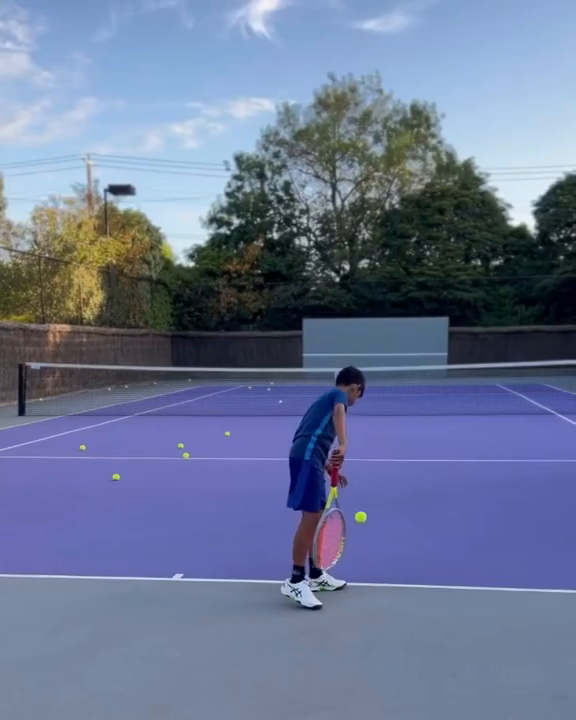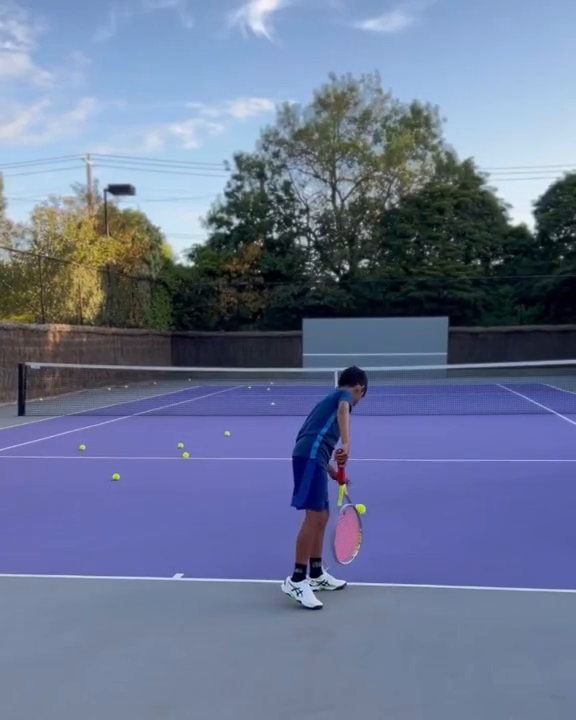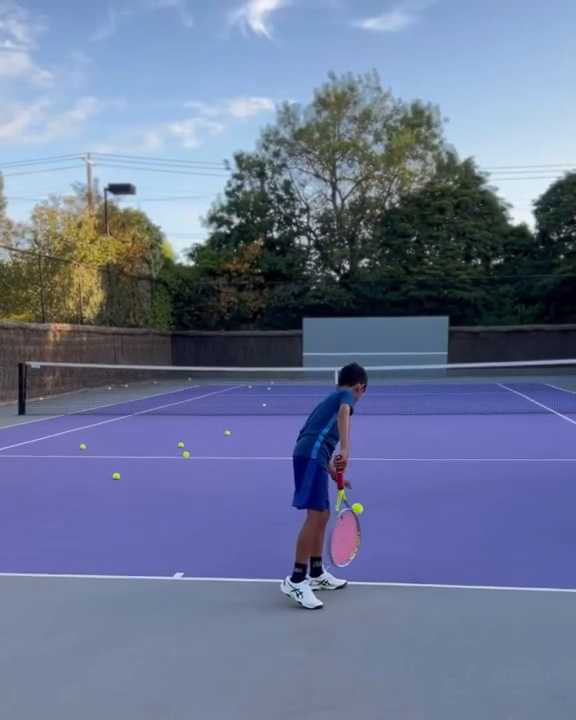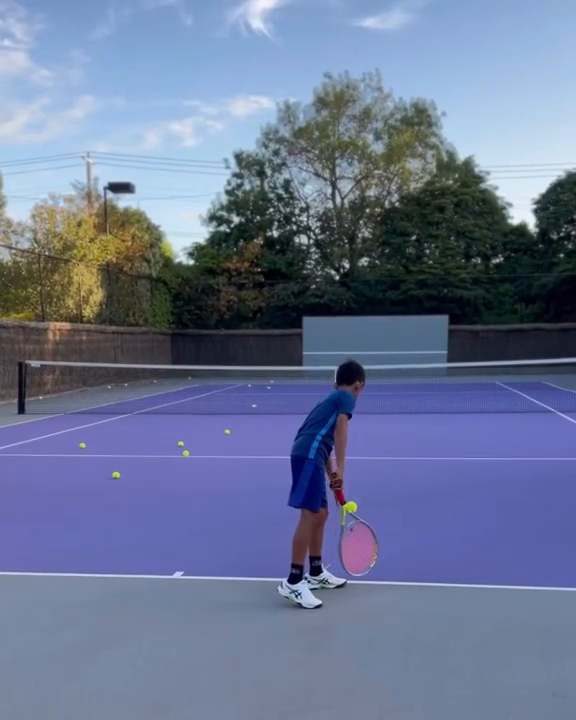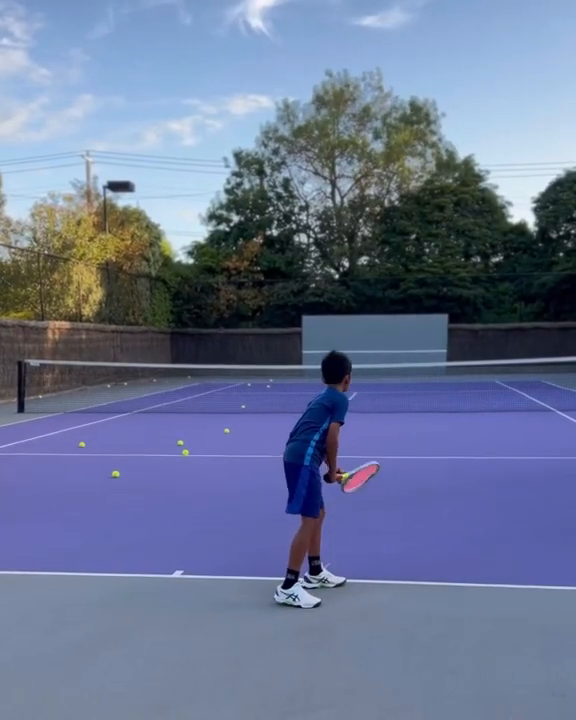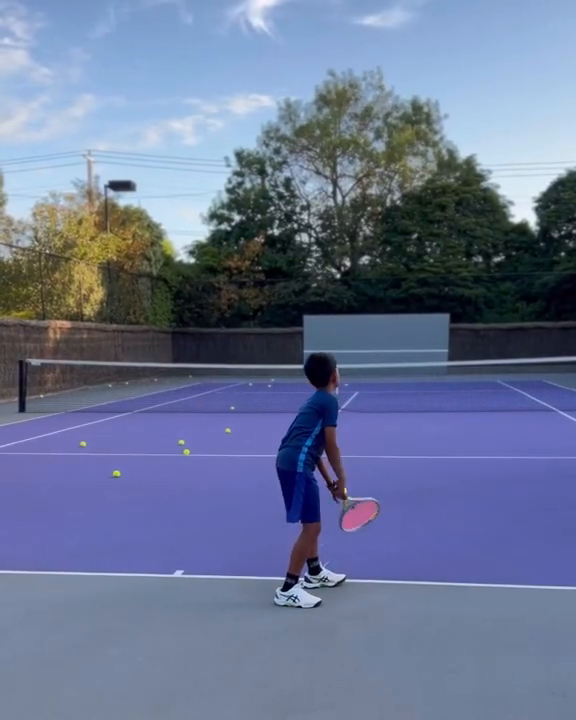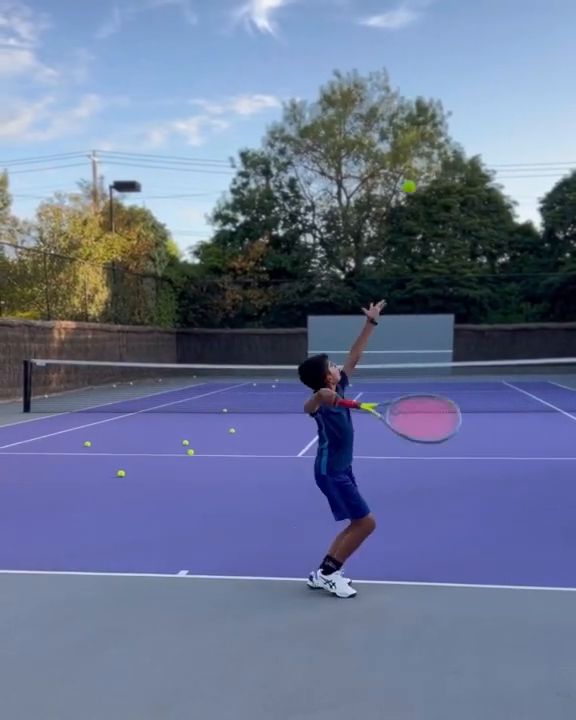
dt=0.5s
person 1, frame 1
left shoulder: (327, 399)
right shoulder: (340, 395)
right elbow: (339, 412)
left wrist: (332, 469)
right wrist: (343, 445)
left hip: (309, 458)
right hip: (306, 457)
left knee: (319, 515)
right knee: (309, 517)
left ankle: (315, 575)
right ankle: (295, 581)
person 1, frame 2
left shoulder: (332, 399)
right shoulder: (345, 395)
right elbow: (343, 410)
left wrist: (333, 473)
right wrist: (346, 443)
left hip: (311, 456)
right hip: (310, 456)
left knee: (322, 515)
right knee: (314, 516)
left ankle: (316, 574)
right ankle: (296, 580)
person 1, frame 3
left shoulder: (332, 398)
right shoulder: (347, 395)
right elbow: (344, 413)
left wrist: (336, 474)
right wrist: (345, 449)
left hip: (311, 455)
right hip: (311, 455)
left knee: (323, 515)
right knee: (314, 515)
left ankle: (316, 574)
right ankle: (295, 580)
person 1, frame 4
left shoulder: (332, 398)
right shoulder: (347, 397)
right elbow: (340, 427)
left wrist: (333, 478)
right wrist: (340, 468)
left hip: (309, 455)
right hip: (309, 455)
left knee: (320, 513)
right knee: (309, 515)
left ankle: (316, 573)
right ankle: (293, 582)
person 1, frame 5
left shoulder: (322, 397)
right shoulder: (341, 399)
right elbow: (331, 440)
left wrist: (331, 467)
right wrist: (332, 471)
left hip: (297, 456)
right hip: (304, 460)
left knee: (318, 515)
right knee: (310, 521)
left ankle: (315, 573)
right ankle: (288, 587)
person 1, frame 6
left shoulder: (315, 400)
right shoulder: (330, 401)
right elbow: (330, 445)
left wrist: (329, 480)
right wrist: (341, 478)
left hip: (289, 463)
right hip: (297, 467)
left knee: (311, 522)
right knee: (312, 526)
left ankle: (315, 572)
right ankle: (287, 589)
person 1, frame 7
left shoulder: (337, 389)
right shoulder: (323, 403)
left elbow: (354, 357)
right elbow: (310, 408)
left wrist: (370, 323)
right wrist: (319, 396)
left hip: (342, 470)
right hip: (332, 474)
left knee: (358, 526)
right knee: (366, 522)
left ankle: (325, 571)
right ankle: (328, 572)
